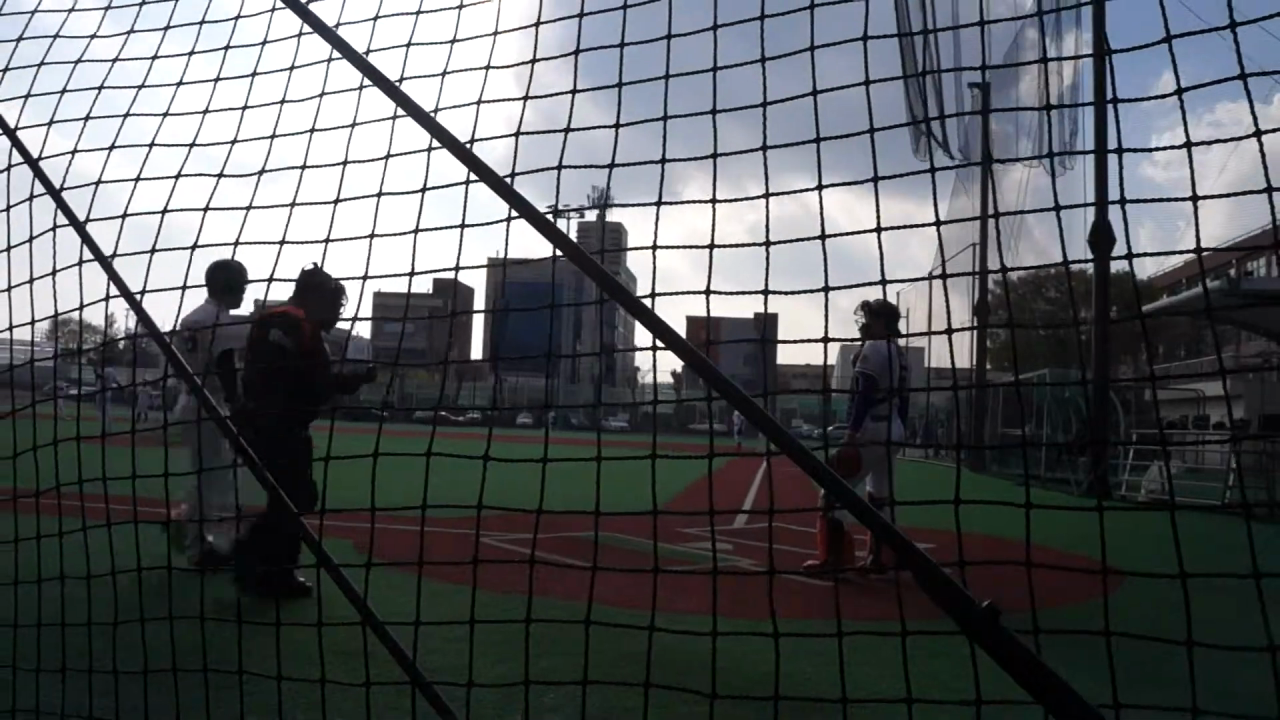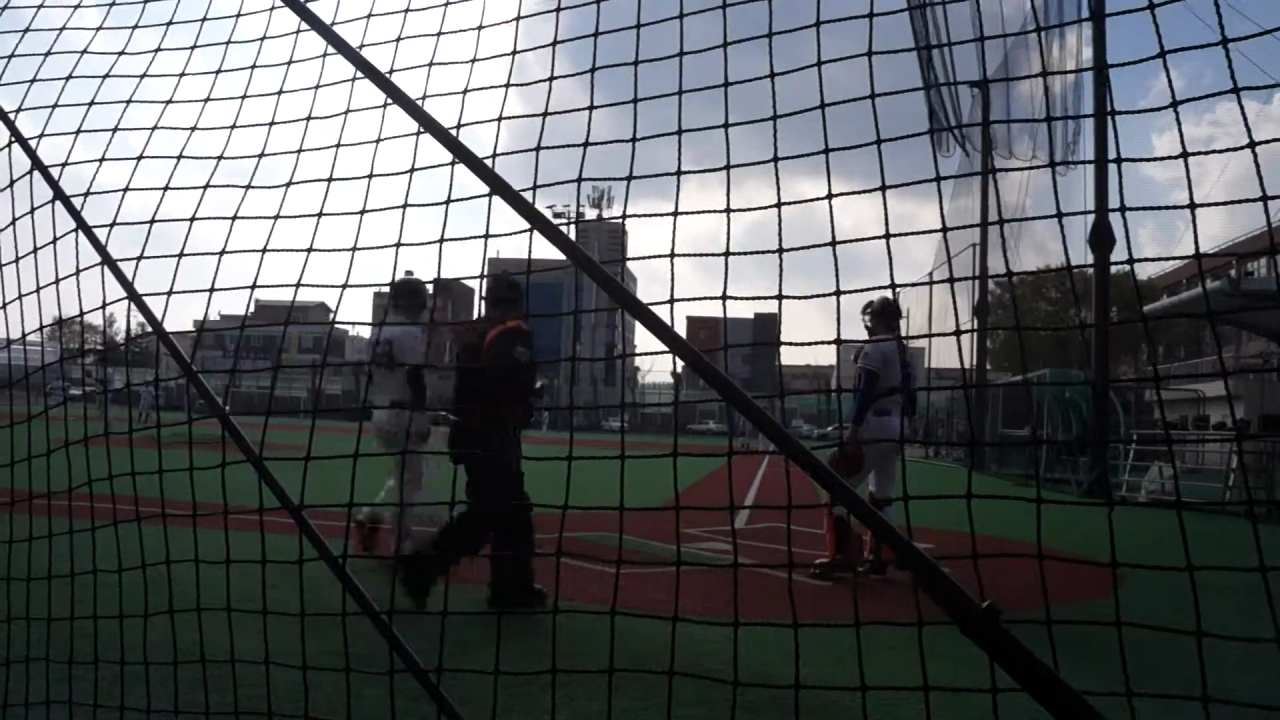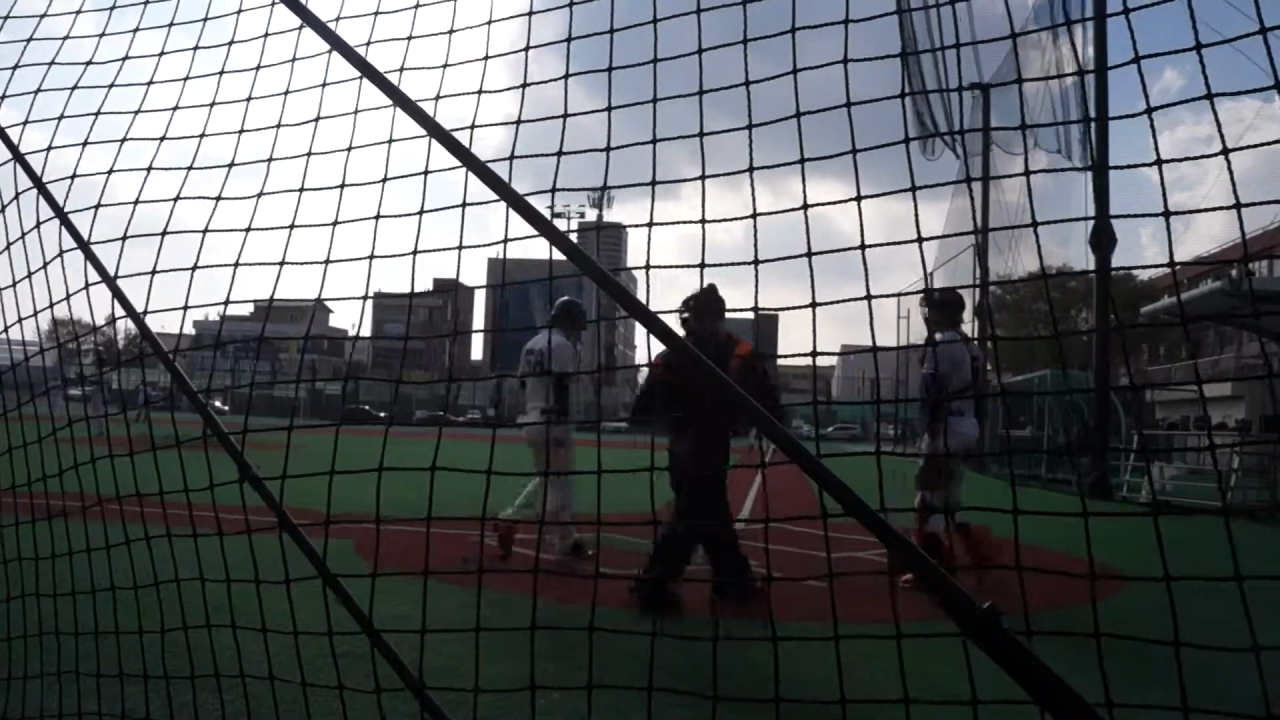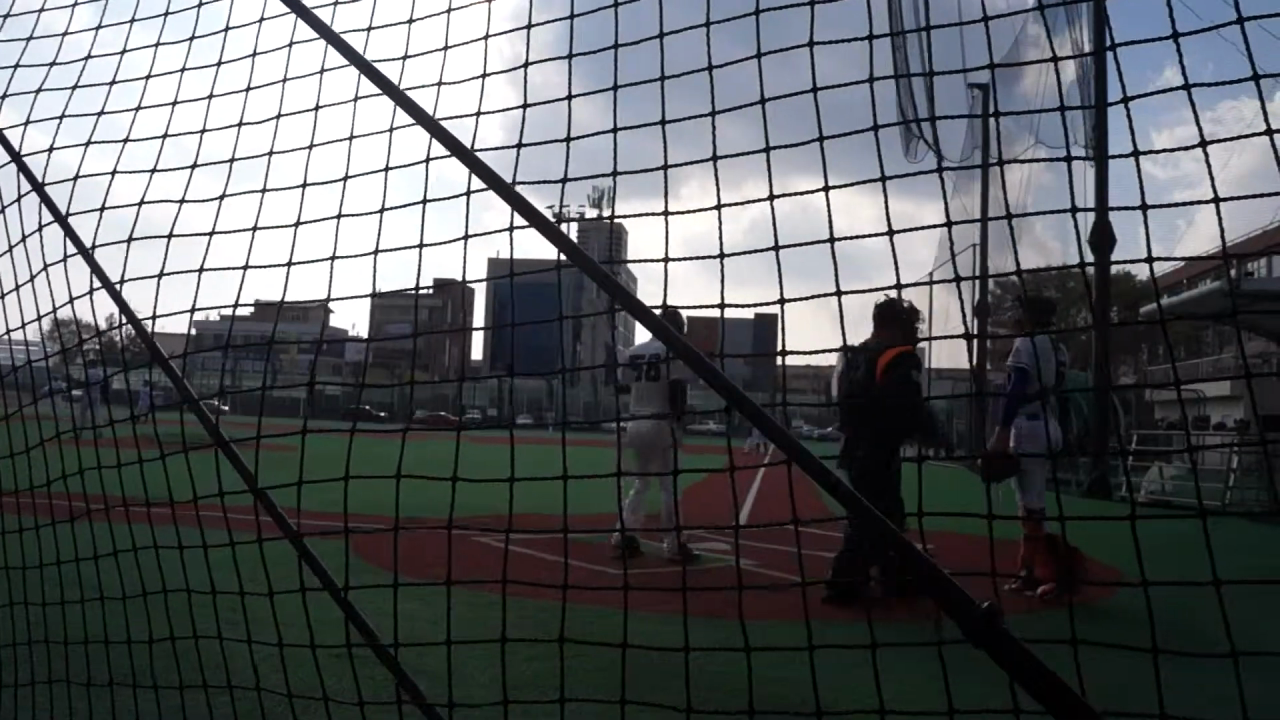
dt=1s
person 1, frame 1
left shoulder: (305, 329)
right shoulder: (284, 322)
left elbow: (318, 383)
right elbow: (263, 375)
left wrist: (357, 378)
right wrist: (262, 420)
left hip: (287, 430)
right hip: (275, 429)
left knee: (287, 499)
right knee: (296, 497)
left ankle: (272, 574)
right ankle: (263, 571)
person 1, frame 2
left shoulder: (474, 335)
right shoulder: (512, 335)
right elbow: (509, 387)
left wrist: (530, 394)
right wrist: (510, 432)
left hip: (469, 435)
right hip: (493, 439)
left knee: (489, 512)
right knee: (509, 512)
left ankle: (513, 586)
right ankle: (426, 564)
person 1, frame 3
left shoulder: (671, 355)
right shoulder: (740, 354)
left elbow: (646, 405)
right elbow: (764, 400)
left hip: (680, 447)
right hip: (710, 446)
left knee: (713, 515)
right knee: (691, 521)
left ankle: (734, 581)
right ankle: (654, 584)
person 1, frame 4
left shoulder: (855, 355)
right shoulder: (900, 357)
right elbow: (910, 408)
right wrist: (934, 435)
left hip: (855, 447)
right hip: (878, 450)
left knee: (888, 515)
left ankle: (897, 579)
right ankle: (844, 584)
person 2, frame 1
left shoulder: (873, 348)
right shoulder: (899, 354)
left elbow: (864, 395)
right elbow: (903, 400)
left wrist: (851, 434)
left hip: (872, 429)
right hip: (893, 430)
right knee: (881, 496)
left ankle: (833, 558)
right ankle: (878, 558)
person 2, frame 2
left shoulder: (874, 346)
right shoulder: (904, 353)
left elbow: (866, 390)
right elbow: (910, 401)
left wrist: (853, 428)
left hip: (874, 427)
right hip: (897, 429)
right knee: (882, 497)
left ankle: (842, 558)
right ankle: (876, 558)
person 2, frame 3
left shoulder: (939, 343)
right shoulder: (970, 346)
left elbow: (935, 396)
right elbow: (976, 392)
left wrist: (933, 440)
left hip: (947, 426)
right hip: (968, 426)
left knee: (929, 502)
right knee: (949, 500)
right ankle: (980, 556)
person 2, frame 4
left shoulder: (1027, 343)
right shoulder: (1057, 349)
left elbow: (1017, 391)
right elbow: (1059, 395)
left wrist: (1000, 432)
right wrist: (1056, 440)
left hip: (1028, 427)
right hip: (1050, 428)
left knee: (1031, 507)
right knee: (1032, 505)
left ankle: (1063, 575)
right ankle: (1030, 573)
person 3, frame 1
left shoulder: (190, 318)
right shoulder: (223, 319)
right elbow: (226, 367)
right wrist: (235, 405)
left hip: (190, 403)
left knee: (211, 475)
right knee: (213, 478)
left ankle: (183, 519)
right ankle: (202, 548)
person 3, frame 2
left shoulder: (378, 333)
right shoulder: (412, 333)
left elbow: (372, 373)
right elbow: (416, 378)
right wrist: (424, 420)
left hip: (379, 413)
right hip: (405, 415)
left knee: (402, 478)
right knee: (410, 480)
left ankle: (371, 518)
right ankle: (401, 541)
person 3, frame 3
left shoulder: (531, 344)
right shoulder: (562, 345)
right elbow: (561, 388)
right wrist: (565, 425)
left hip: (531, 420)
right hip: (553, 422)
left knee: (544, 479)
right knee: (562, 483)
left ankle: (509, 520)
right ankle: (564, 543)
person 3, frame 4
left shoulder: (633, 352)
right shoulder: (673, 352)
left elbow: (622, 388)
right elbow: (678, 390)
right wrist: (677, 426)
left hip: (635, 425)
right hip: (661, 424)
left knee: (641, 481)
right knee: (668, 485)
left ankle: (624, 533)
right ankle: (673, 544)
